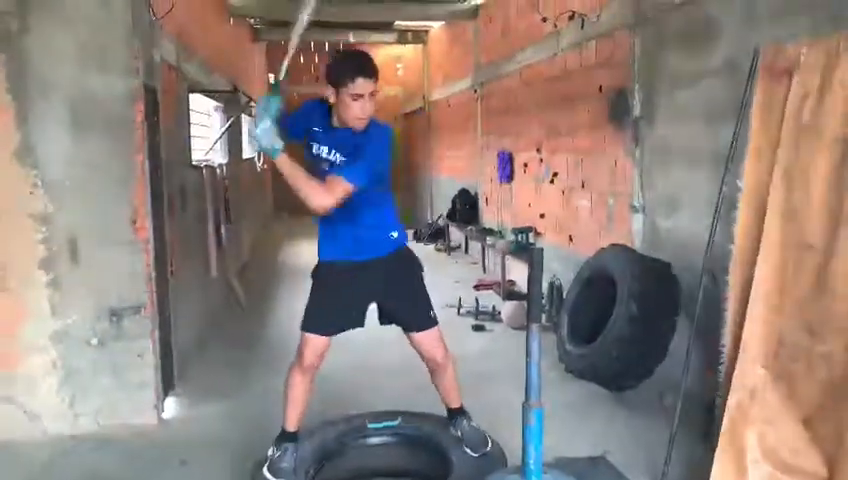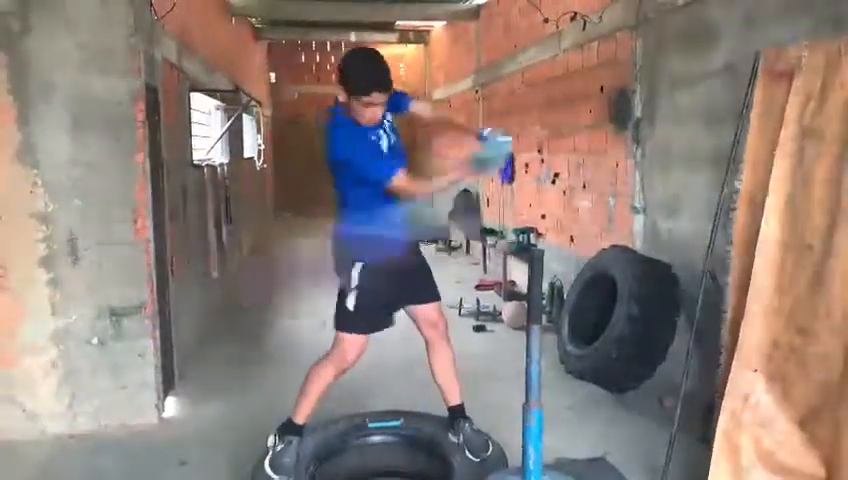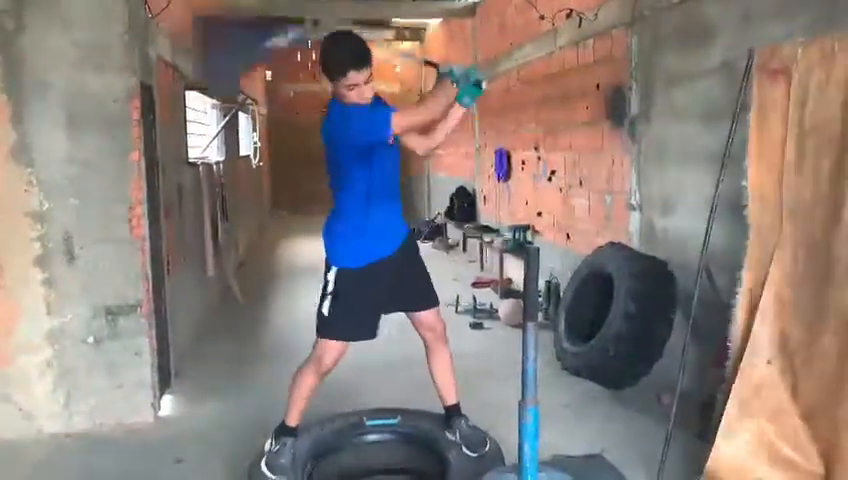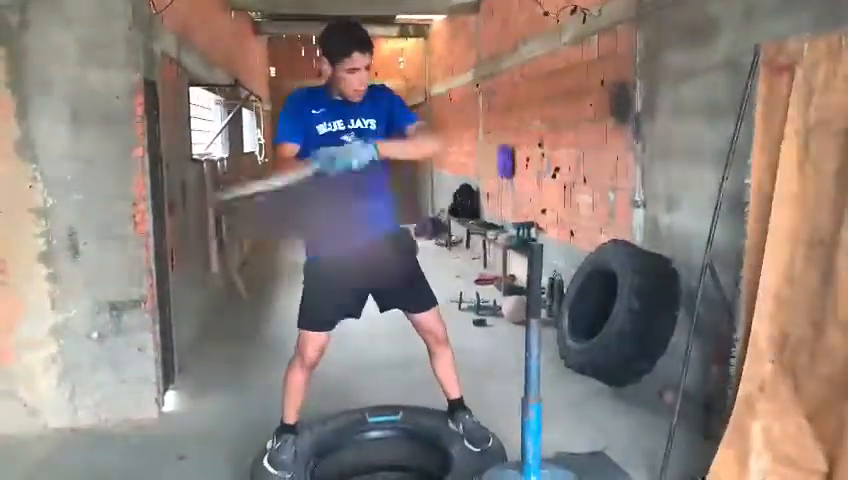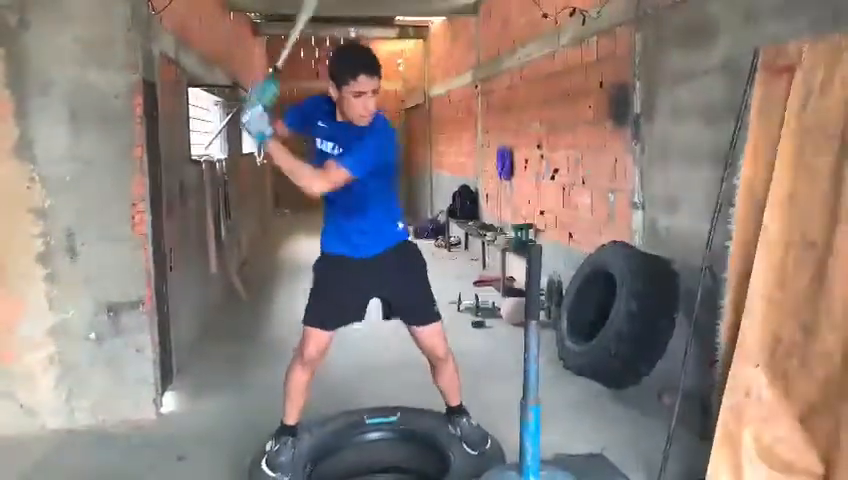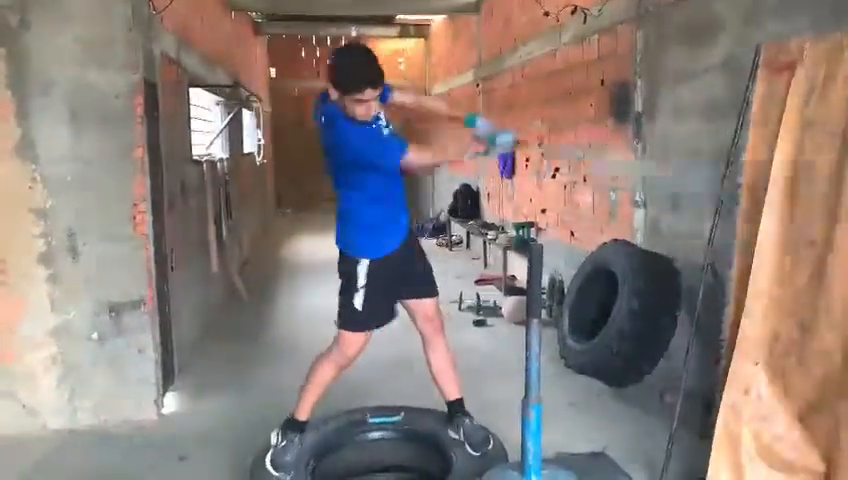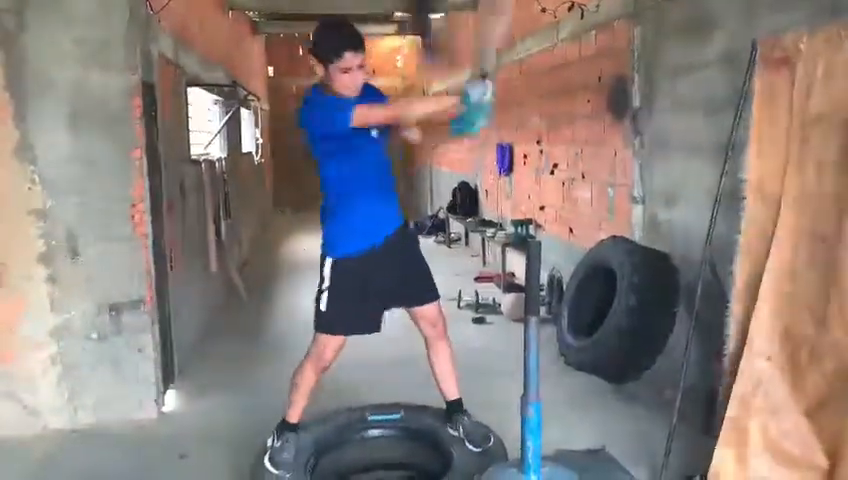
dt=0.3s
person 1, frame 1
left shoulder: (376, 140)
right shoulder: (313, 114)
left elbow: (321, 200)
right elbow: (281, 131)
left wrist: (276, 151)
right wrist: (270, 121)
left hip: (390, 257)
right hip: (337, 261)
left knee: (436, 353)
right knee: (307, 357)
left ankle: (458, 418)
right ankle: (286, 441)
person 1, frame 2
left shoulder: (385, 104)
right shoulder: (347, 138)
left elbow: (429, 112)
right elbow: (410, 189)
left wrist: (473, 135)
right wrist: (462, 168)
left hip: (398, 242)
right hip: (366, 254)
left knee: (435, 326)
right knee: (345, 354)
left ankle: (458, 420)
right ankle: (289, 433)
person 1, frame 3
left shoulder: (368, 105)
right shoulder: (345, 119)
left elbow: (422, 144)
right elbow: (422, 114)
left wrist: (463, 102)
right wrist: (449, 84)
left hip: (396, 242)
right hip: (353, 257)
left knee: (435, 330)
right knee: (325, 357)
left ankle: (454, 418)
right ankle: (285, 435)
person 1, frame 4
left shoulder: (384, 100)
right shoulder: (300, 106)
left elbow: (429, 144)
right elbow: (285, 170)
left wrist: (375, 148)
right wrist: (321, 163)
left hip: (386, 241)
right hip: (330, 250)
left knee: (435, 332)
right knee: (308, 352)
left ankle: (459, 412)
right ankle: (286, 434)
person 1, frame 5
left shoulder: (379, 136)
right shoulder: (317, 109)
left elbow: (317, 184)
right elbow: (279, 128)
left wrist: (266, 139)
right wrist: (267, 126)
left hip: (392, 251)
right hip: (339, 255)
left knee: (437, 347)
right knee: (309, 353)
left ankle: (458, 416)
right ankle: (285, 436)
person 1, frame 6
left shoulder: (342, 105)
right shoulder: (351, 134)
left elbow: (404, 100)
right elbow: (419, 161)
left wrist: (454, 114)
left hip: (397, 234)
right hip: (367, 248)
left knee: (432, 322)
right knee: (346, 349)
left ankle: (457, 415)
right ankle: (292, 429)
person 1, frame 7
left shoulder: (366, 94)
right shoulder: (317, 108)
left elbow: (406, 128)
right elbow: (389, 114)
left wrist: (435, 121)
right wrist: (458, 101)
left hip: (393, 233)
right hip: (350, 250)
left knee: (434, 323)
right knee: (325, 351)
left ankle: (456, 414)
right ankle: (286, 431)
